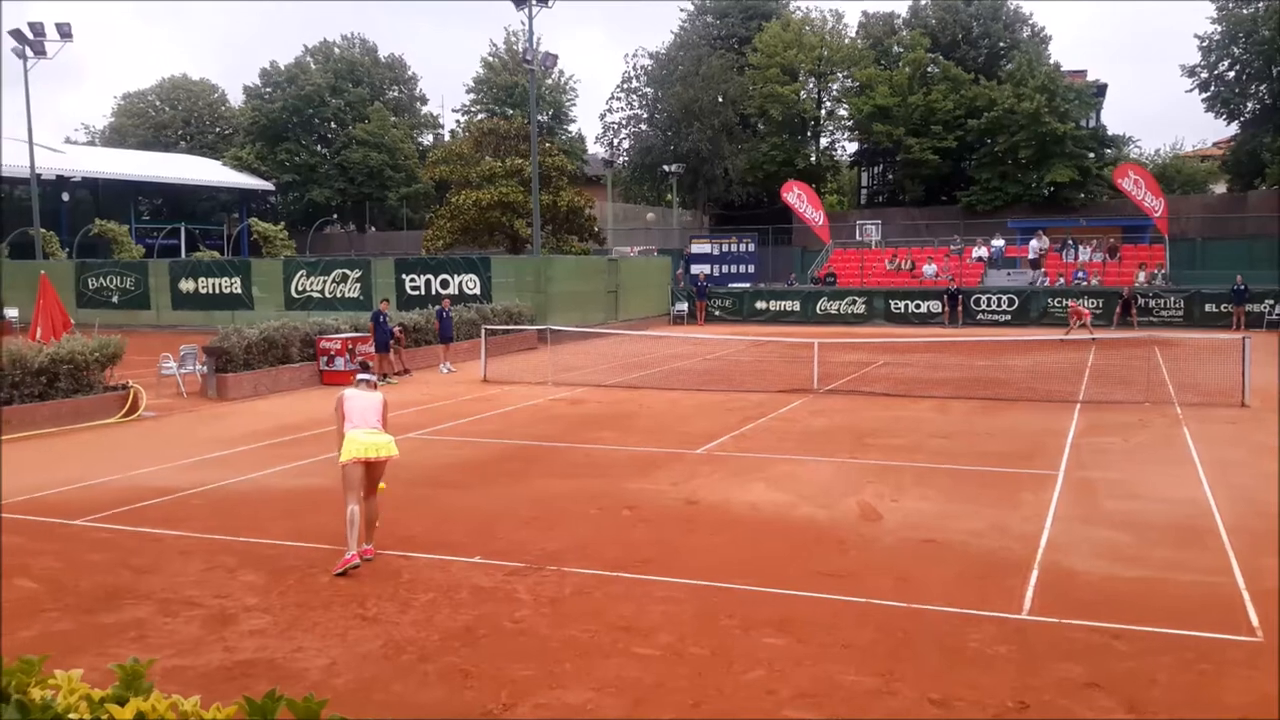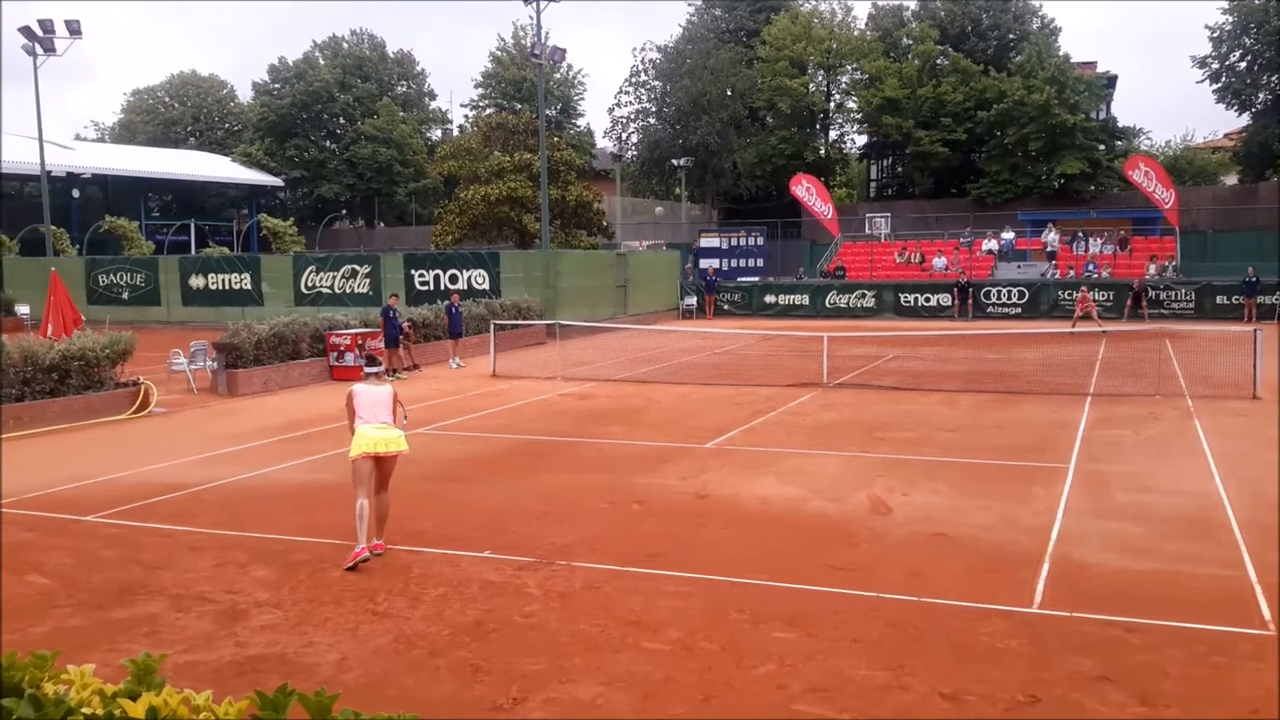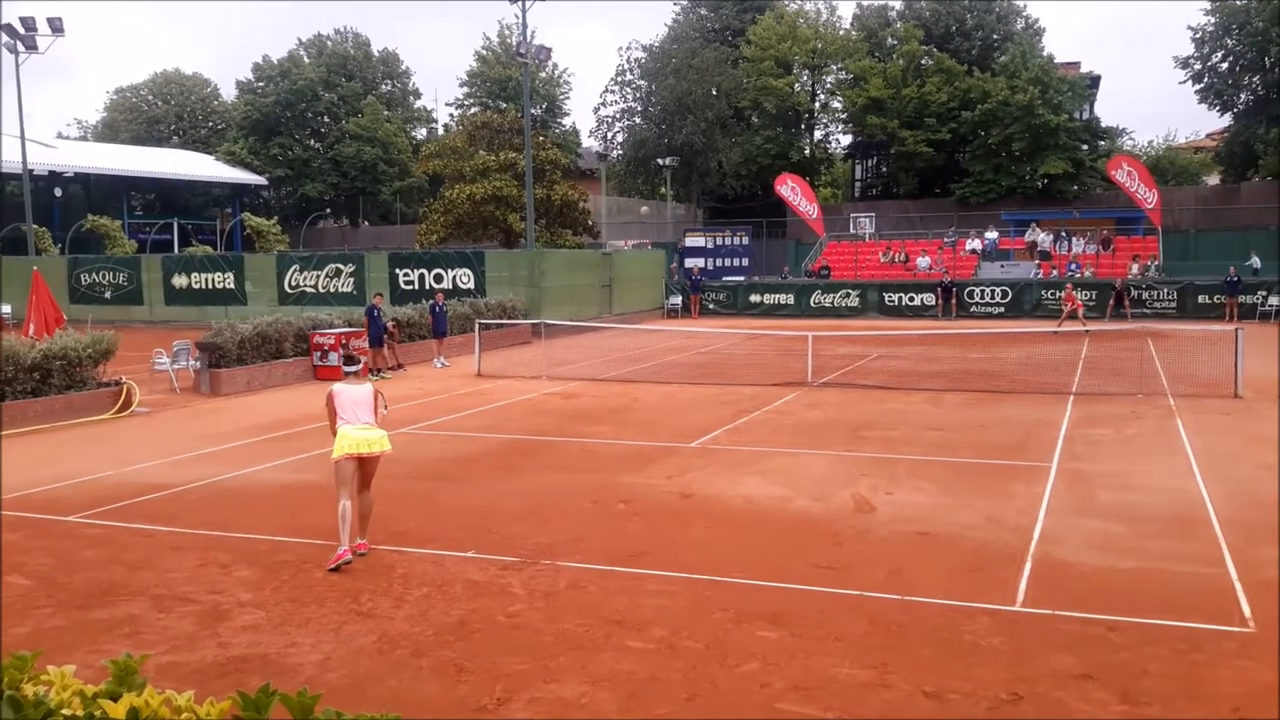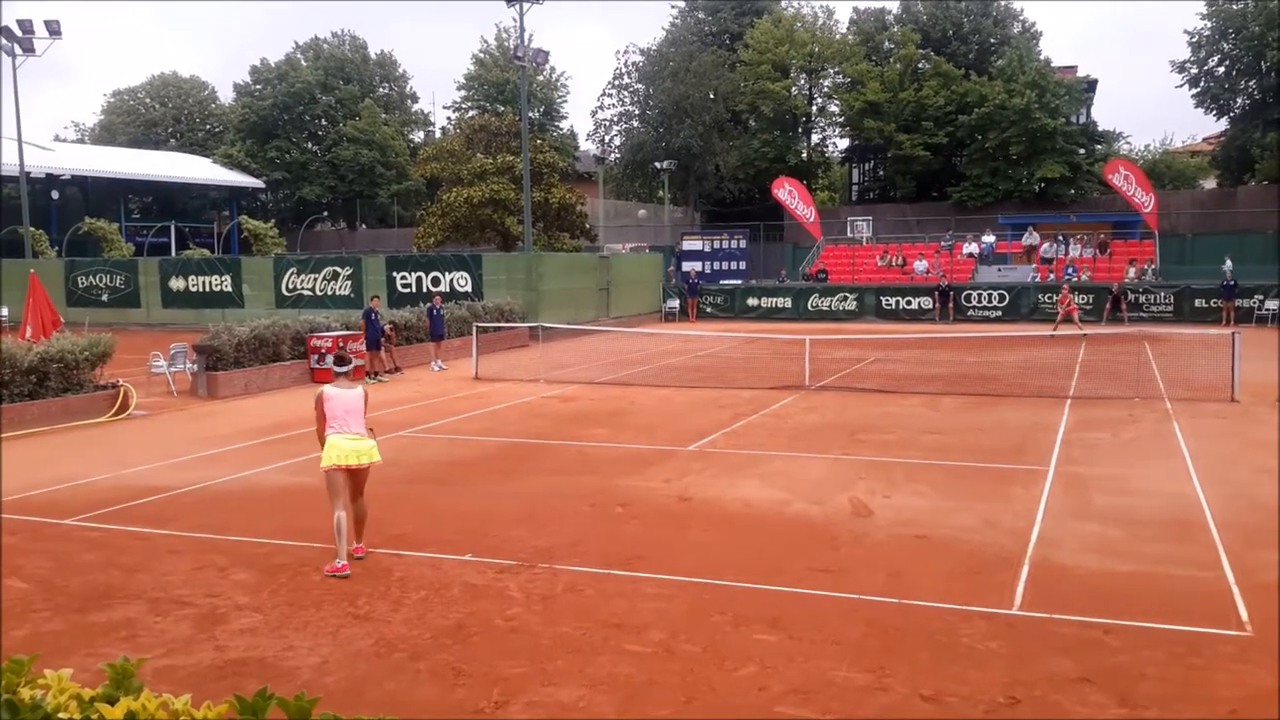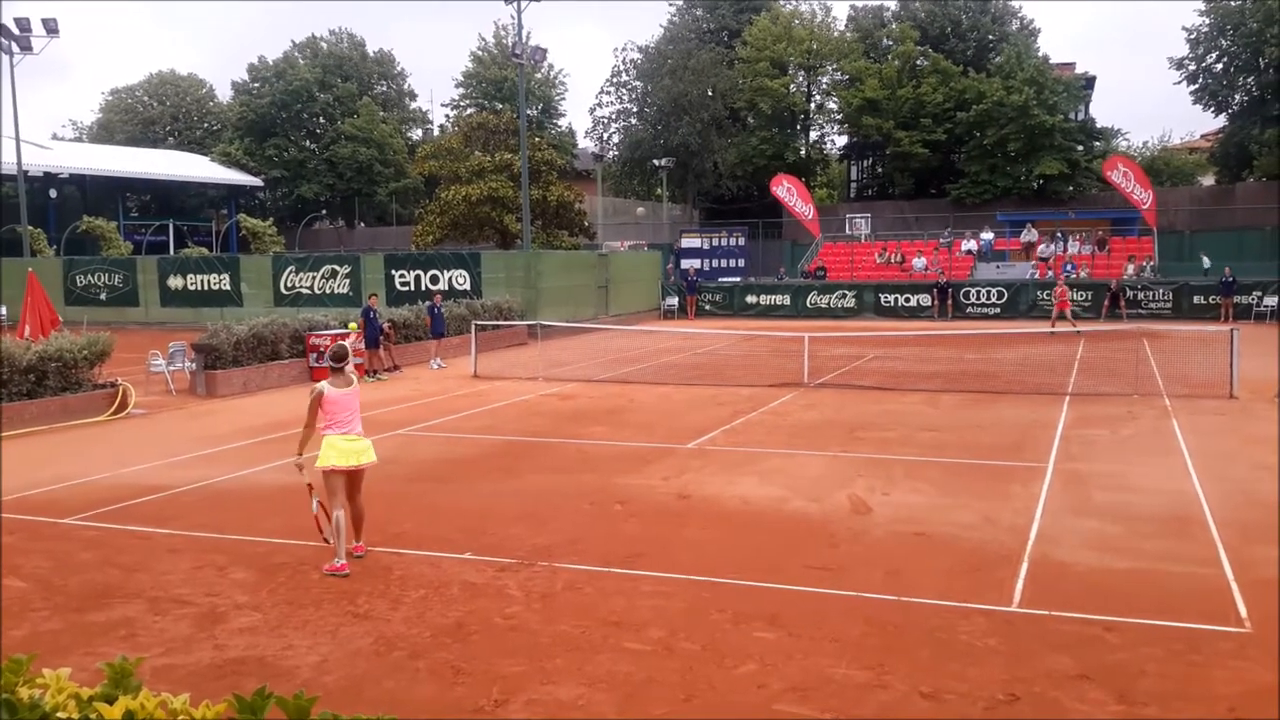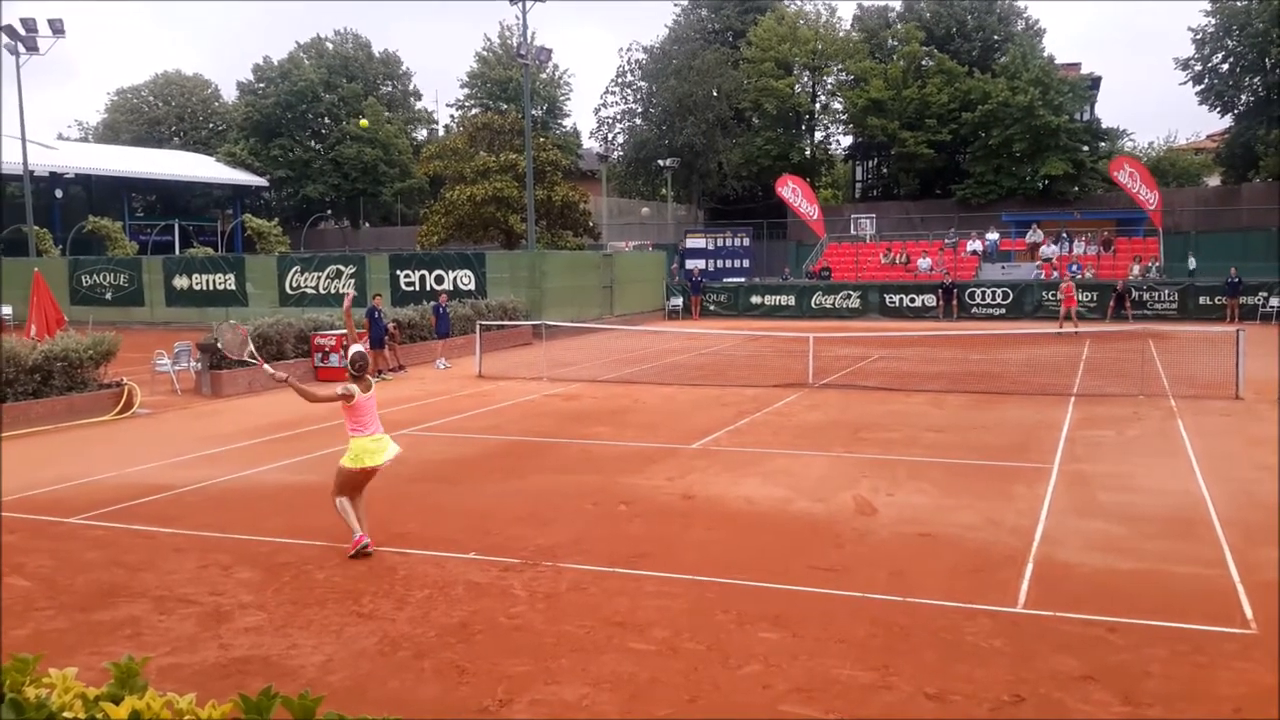
dt=0.5s
person 1, frame 1
left shoulder: (344, 395)
right shoulder: (380, 397)
left elbow: (340, 429)
left wrist: (342, 459)
left hip: (355, 442)
right hip: (381, 442)
left knee: (352, 500)
right knee: (370, 496)
left ankle: (352, 553)
right ankle: (368, 547)
person 1, frame 2
left shoulder: (353, 391)
right shoulder: (390, 390)
left elbow: (352, 425)
left hip: (365, 437)
right hip: (390, 436)
left knee: (362, 495)
right knee: (381, 491)
left ankle: (361, 546)
right ankle: (378, 542)
person 1, frame 3
left shoulder: (333, 390)
right shoulder: (371, 388)
left elbow: (332, 426)
left hip: (347, 438)
right hip: (373, 436)
left knee: (344, 496)
right knee: (364, 490)
left ankle: (344, 548)
right ankle: (362, 542)
person 1, frame 4
left shoulder: (323, 392)
right shoulder: (362, 391)
left elbow: (320, 429)
left wrist: (327, 449)
left hip: (337, 446)
right hip: (362, 445)
left knee: (339, 506)
right knee: (357, 498)
left ankle: (341, 562)
right ankle: (359, 545)
person 1, frame 5
left shoulder: (320, 390)
right shoulder: (353, 381)
left elbow: (309, 426)
right elbow: (348, 366)
left wrist: (299, 454)
right wrist: (348, 347)
left hip: (334, 451)
right hip: (358, 447)
left knee: (337, 506)
right knee: (354, 498)
left ankle: (341, 562)
right ankle: (359, 544)
person 1, frame 6
left shoulder: (348, 391)
right shoulder: (369, 380)
left elbow: (313, 396)
right elbow: (355, 343)
left wrist: (287, 379)
right wrist: (347, 314)
left hip: (361, 449)
right hip: (378, 445)
left knee: (339, 495)
right knee: (355, 493)
left ankle: (359, 536)
right ankle: (365, 540)
